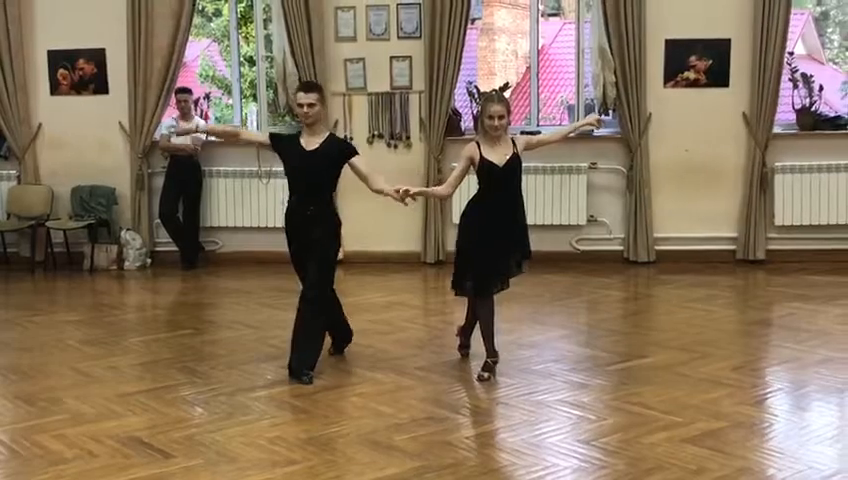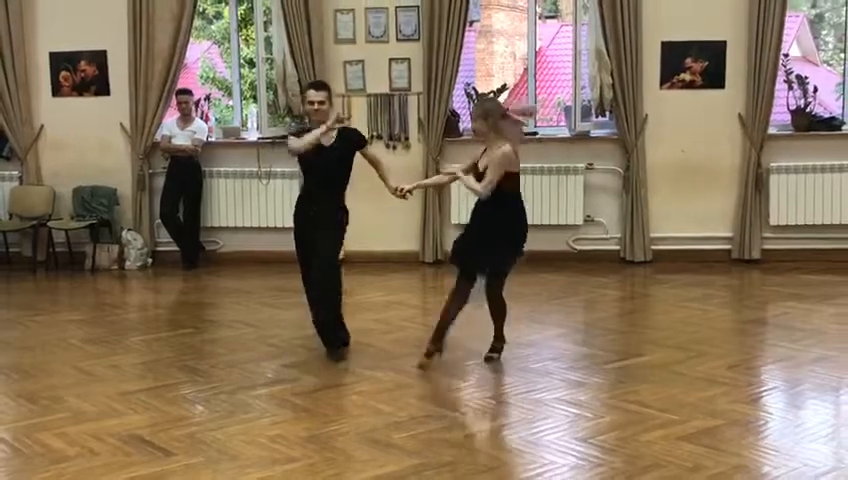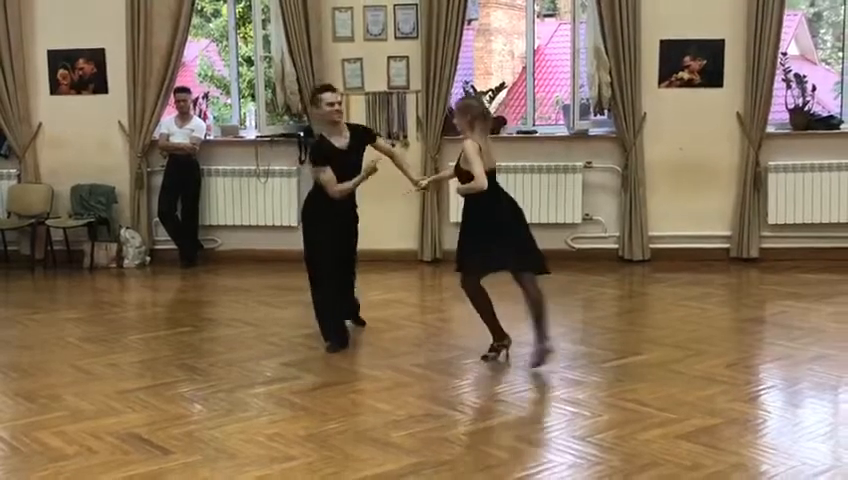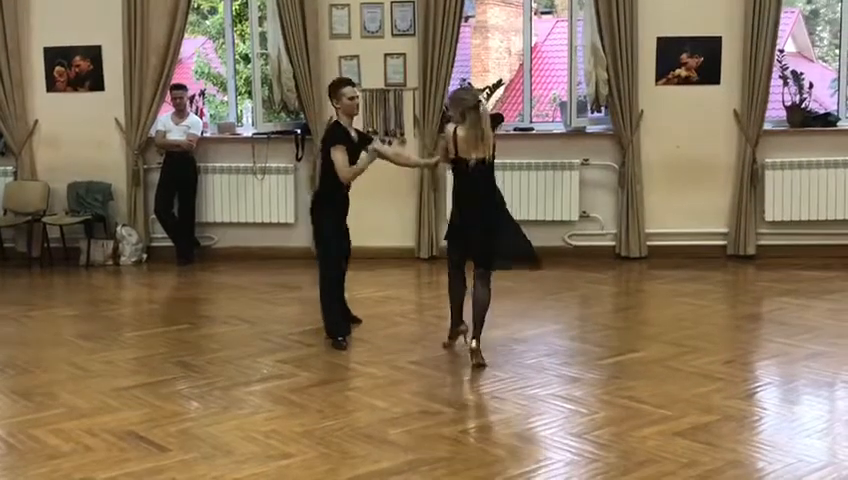
dt=0.4s
person 1, frame 1
left shoulder: (338, 146)
right shoulder: (285, 142)
left elbow: (369, 177)
right elbow: (240, 134)
left wrist: (389, 191)
right wrist: (196, 129)
left hip: (324, 224)
right hip: (296, 222)
left knee: (315, 291)
right knee: (318, 287)
left ankle: (301, 363)
right ankle: (340, 333)
person 1, frame 2
left shoulder: (350, 136)
right shoulder: (300, 138)
left elbow: (375, 161)
right elbow: (297, 146)
left wrist: (390, 185)
right wrist: (324, 128)
left hip: (332, 213)
right hip: (305, 212)
left knee: (325, 273)
right knee: (312, 279)
left ankle: (335, 338)
right ankle: (335, 335)
person 1, frame 3
left shoulder: (360, 133)
right shoulder: (319, 148)
left elbow: (391, 153)
right elbow: (335, 191)
left wrist: (413, 179)
right wrist: (362, 175)
left hip: (347, 211)
right hip: (319, 214)
left knee: (346, 265)
right knee: (323, 270)
left ankle: (348, 309)
right ankle: (334, 333)
person 1, frame 4
left shoulder: (357, 135)
right shoulder: (335, 133)
left elbow: (391, 155)
right elbow: (345, 175)
left wrist: (426, 162)
right wrist: (368, 159)
left hip: (338, 204)
right hip: (327, 206)
left knee: (341, 258)
right knee: (332, 262)
left ankle: (340, 312)
right ankle: (336, 330)
person 2, frame 1
left shoulder: (519, 143)
right shoulder: (473, 149)
left elbow: (554, 137)
right elbow: (446, 189)
left wrist: (583, 123)
right wrist: (419, 191)
left hip: (509, 224)
right hip: (480, 223)
left knee: (485, 285)
right knee: (483, 286)
left ankle: (466, 331)
right ankle: (490, 355)
person 2, frame 2
left shoulder: (504, 151)
right shoulder: (488, 150)
left elbow: (483, 191)
right elbow: (451, 175)
left wrist: (462, 175)
right wrist: (416, 185)
left hip: (507, 226)
right hip: (484, 222)
left knee: (494, 287)
right knee: (464, 282)
left ankle: (498, 339)
right ankle: (437, 340)
person 2, frame 3
left shoulder: (470, 144)
right shoulder: (483, 142)
left elbow: (480, 184)
right elbow: (457, 171)
left wrist: (462, 188)
right wrist: (432, 179)
left hip: (483, 221)
right hip: (501, 217)
left knee: (470, 282)
right knee: (525, 274)
left ankle: (499, 338)
right ankle: (541, 338)
person 2, frame 4
left shoulder: (451, 131)
right shoulder: (489, 136)
left elbow: (445, 158)
left hip: (466, 212)
right hip: (491, 211)
left knee: (456, 268)
right knee: (482, 277)
left ankle: (457, 325)
right ankle: (475, 339)
person 3, frame 1
left shoulder: (200, 124)
right shoulder: (168, 123)
left elbow: (194, 150)
right elbow: (162, 145)
left wrist: (172, 147)
right wrist: (183, 145)
left hip: (191, 168)
right hip: (174, 168)
left knee: (190, 213)
right knee: (166, 212)
left ankle: (190, 254)
right ankle: (191, 246)
person 3, frame 2
left shoulder: (200, 126)
right shoulder: (169, 124)
left elbow: (194, 151)
right elbow: (162, 146)
left wrist: (173, 149)
right wrist: (183, 147)
left hip: (191, 169)
right hip: (174, 169)
left knee: (191, 214)
right knee: (166, 212)
left ankle: (191, 255)
right ankle: (191, 247)
person 3, frame 3
left shoulder: (199, 124)
right shoulder: (167, 122)
left elbow: (193, 149)
right elbow: (161, 144)
left wrist: (171, 147)
right wrist: (182, 145)
left hip: (189, 168)
right hip: (172, 167)
left knee: (189, 212)
right knee: (164, 210)
left ankle: (189, 252)
right ankle: (190, 245)
person 3, frame 4
left shoulder: (195, 121)
right shoulder: (163, 119)
left elbow: (189, 146)
right elbow: (157, 142)
left wrist: (168, 144)
right wrist: (178, 142)
left hip: (186, 164)
right hip: (169, 164)
left knee: (186, 209)
right knee: (161, 208)
left ankle: (185, 250)
right ankle: (186, 243)
